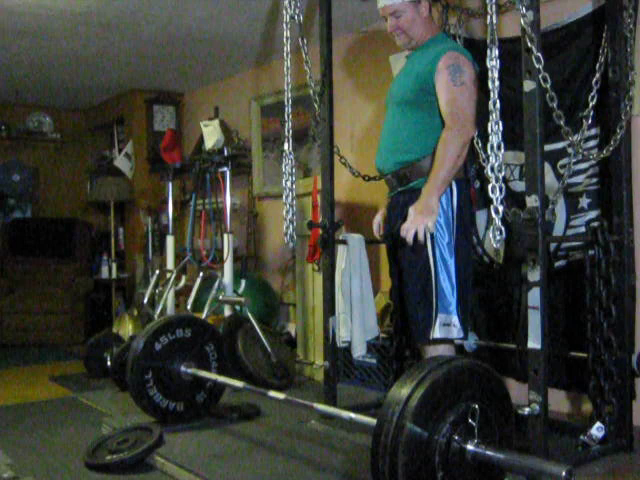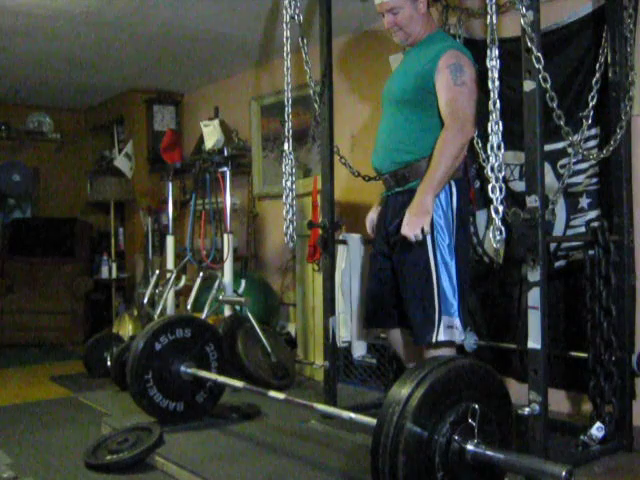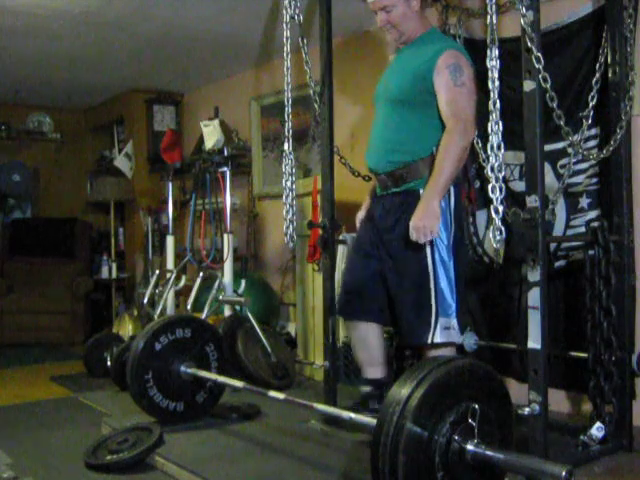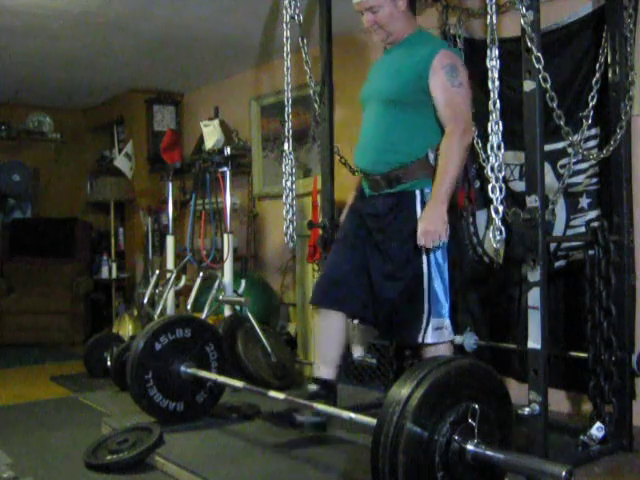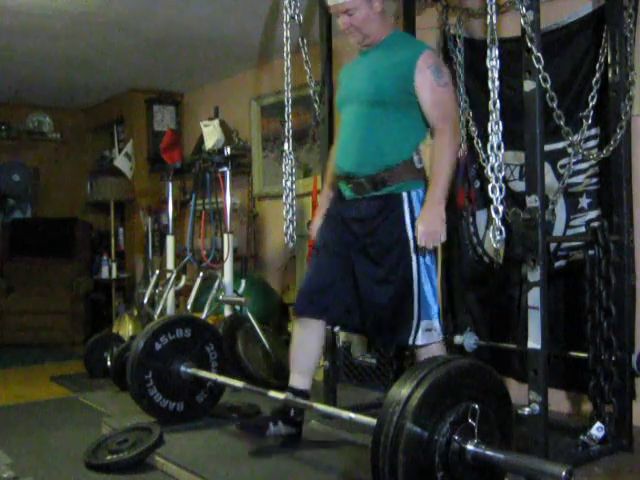
dt=0.2s
person 1, frame 1
left shoulder: (449, 59)
right shoulder: (413, 63)
left elbow: (460, 130)
left wrist: (426, 201)
left hip: (432, 198)
right hip: (403, 198)
left knee: (434, 314)
right knee: (411, 314)
person 1, frame 2
left shoulder: (447, 57)
right shoulder: (407, 63)
left elbow: (458, 130)
left wrist: (422, 200)
left hip: (429, 199)
right hip: (396, 199)
left knee: (435, 316)
right knee: (382, 307)
person 1, frame 3
left shoulder: (445, 57)
right shoulder: (397, 62)
left elbow: (460, 130)
left wrist: (431, 202)
right wrist: (370, 199)
left hip: (420, 196)
right hip: (385, 199)
left knee: (431, 314)
right knee: (354, 301)
right ankle: (376, 394)
person 1, frame 4
left shoulder: (437, 57)
right shoulder: (380, 65)
left elbow: (459, 131)
left wrist: (438, 205)
right wrist: (353, 199)
left hip: (412, 199)
right hip: (369, 199)
left knee: (427, 314)
right knee: (330, 295)
right ankle: (319, 396)
person 1, frame 5
left shoulder: (418, 58)
right shoulder: (351, 70)
left elbow: (446, 132)
left wrist: (433, 206)
right wrist: (324, 204)
left hip: (396, 202)
right hip: (347, 203)
left knee: (415, 317)
right knee: (312, 304)
right ankle: (290, 412)
